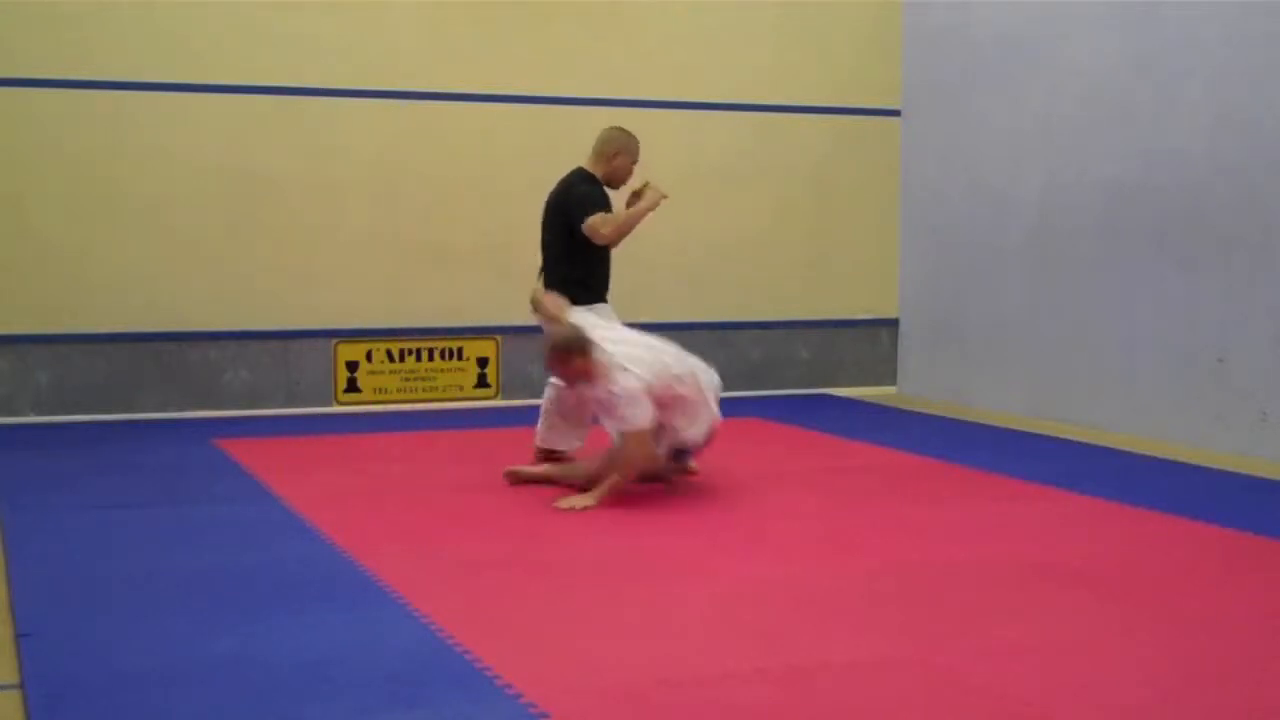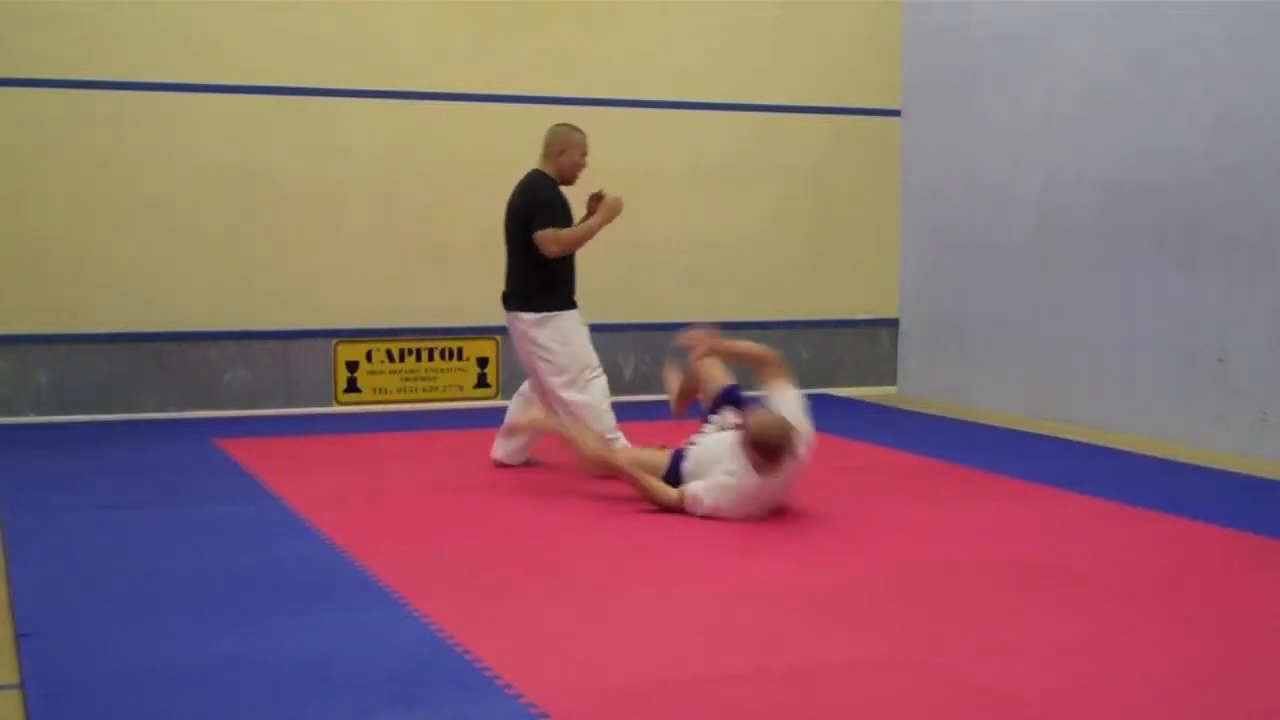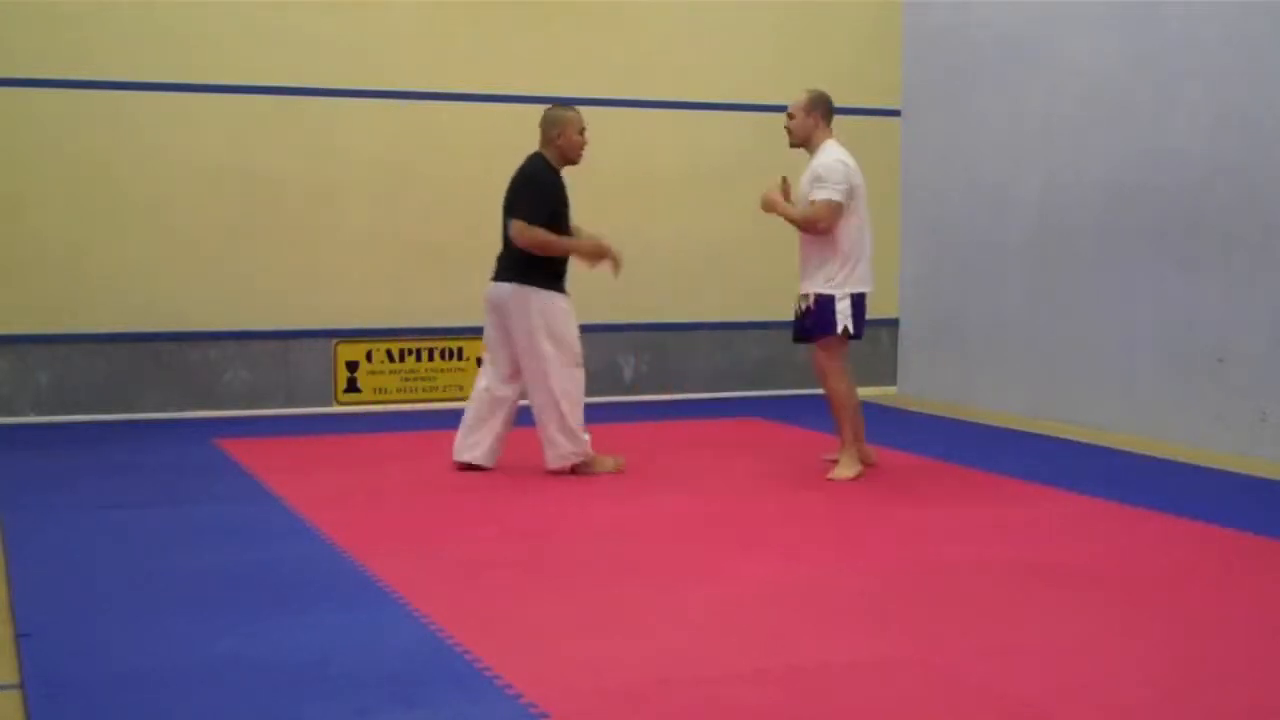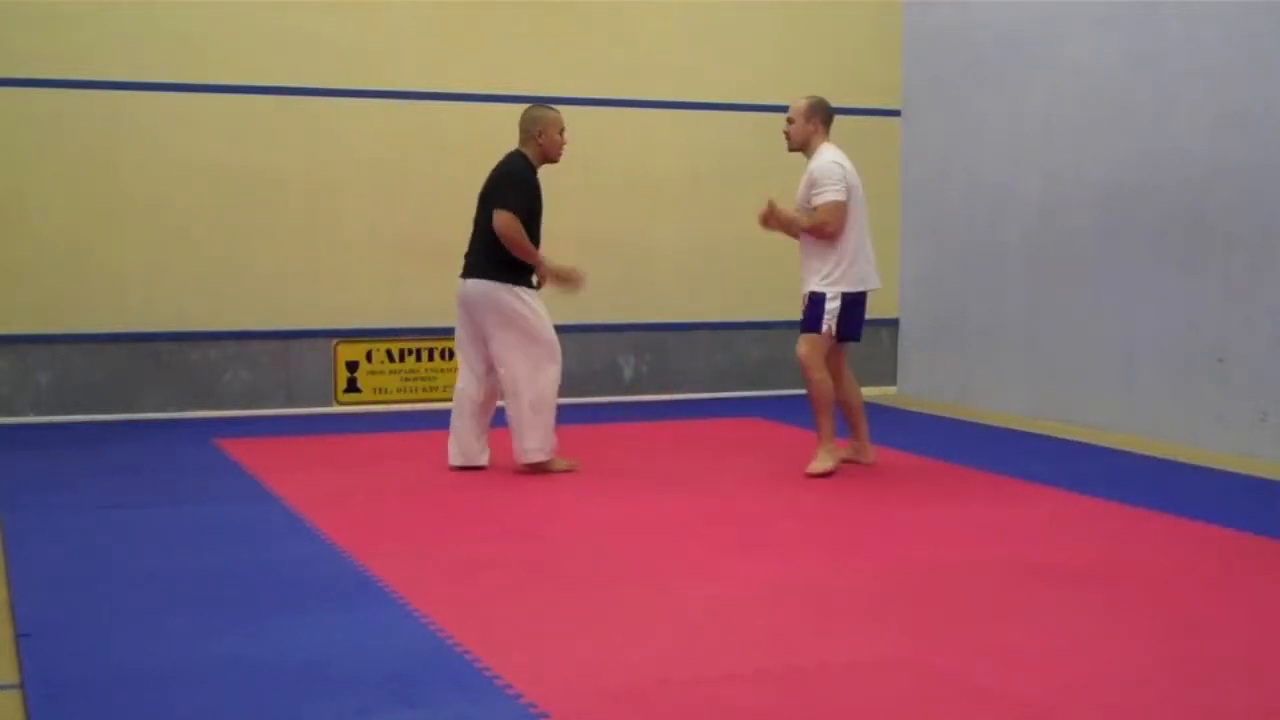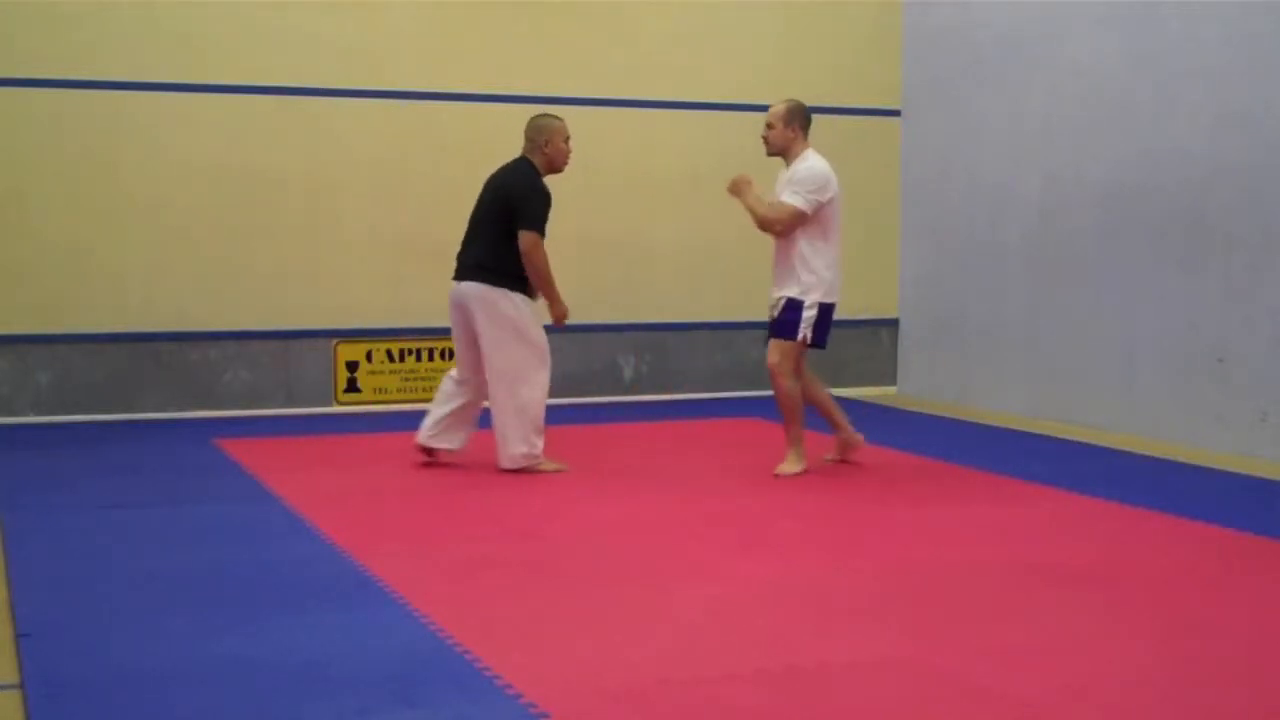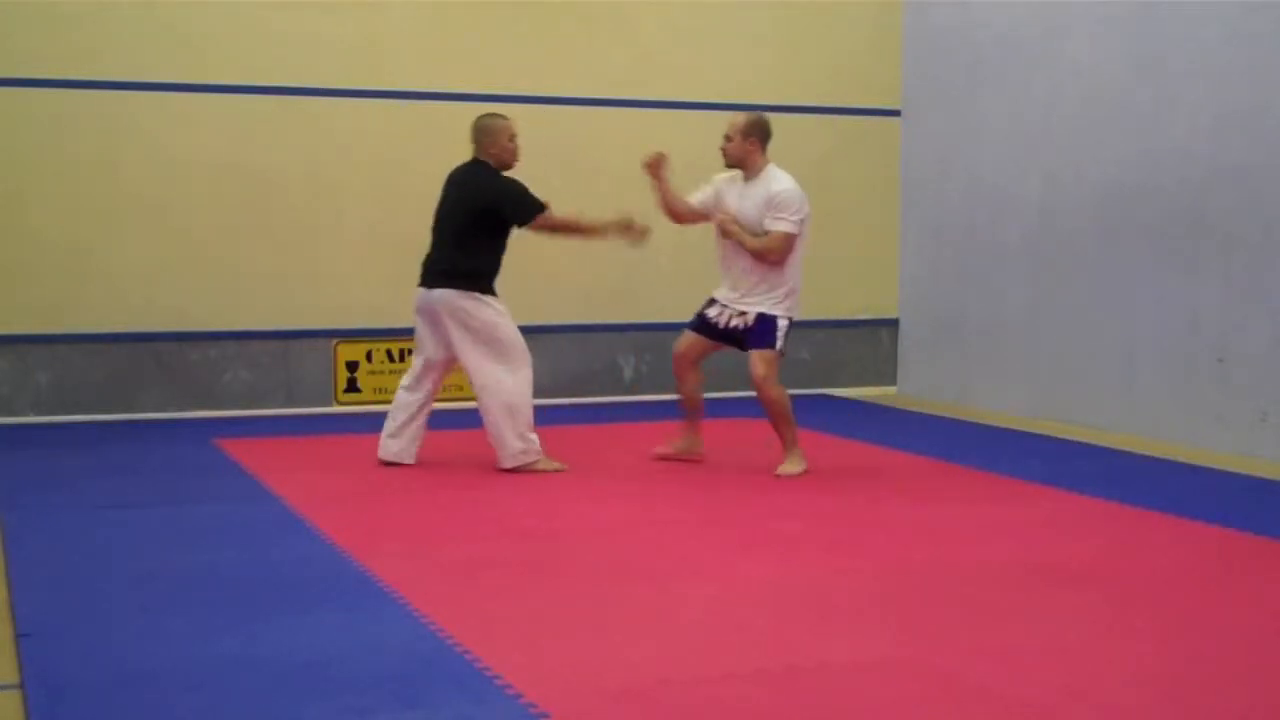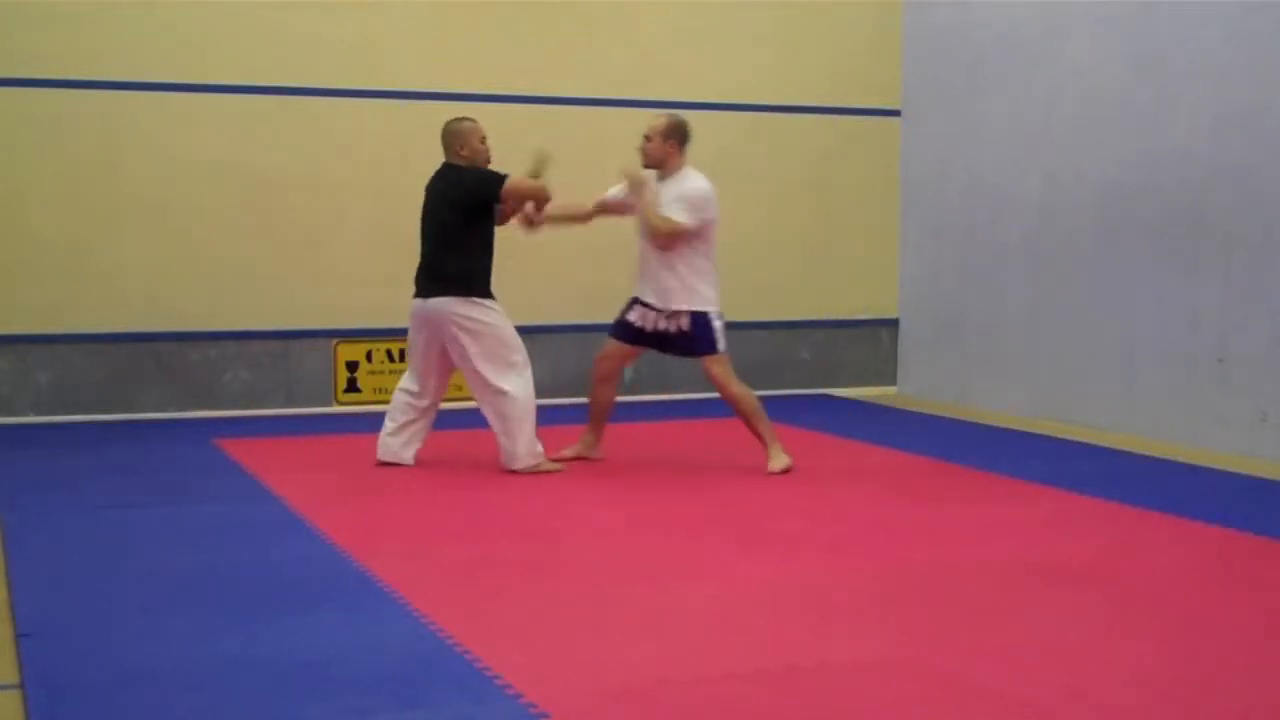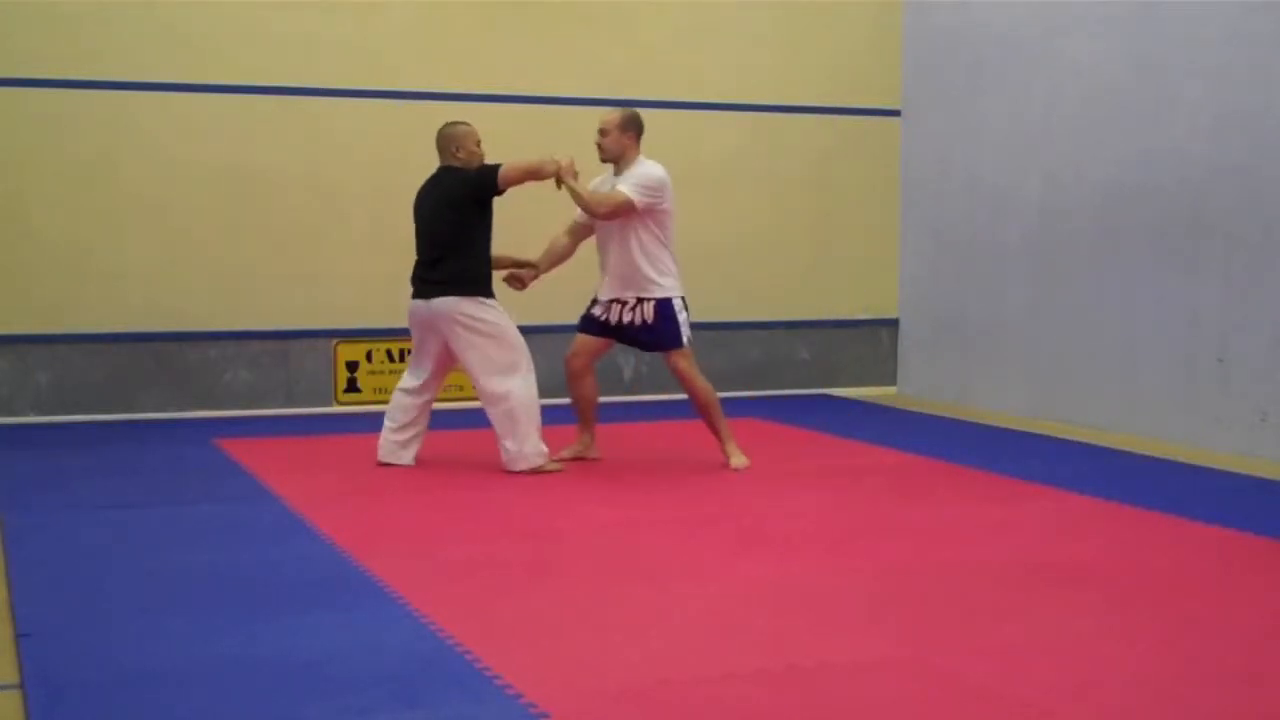
dt=0.3s
person 1, frame 1
left shoulder: (579, 187)
right shoulder: (582, 191)
left elbow: (601, 237)
right elbow: (604, 233)
left wrist: (631, 210)
right wrist: (644, 207)
left hip: (569, 301)
right hip: (577, 304)
left ankle: (550, 445)
person 1, frame 2
left shoulder: (536, 189)
right shoulder: (542, 193)
right elbow: (553, 246)
left wrist: (589, 217)
right wrist: (601, 219)
left hip: (534, 306)
right hip: (543, 310)
left knee: (545, 384)
right knee: (582, 381)
left ankle: (508, 451)
person 1, frame 3
left shoulder: (539, 174)
right shoulder: (539, 176)
left elbow: (553, 232)
right elbow: (524, 236)
left wrist: (588, 244)
right wrist: (579, 248)
left hip: (507, 287)
right hip: (532, 290)
left knee: (501, 374)
right knee: (560, 372)
left ankle: (473, 450)
right ankle: (574, 455)
person 1, frame 4
left shoulder: (513, 170)
right shoulder: (519, 173)
right elbow: (504, 227)
left wrist: (552, 269)
right wrist: (540, 264)
left hip: (476, 283)
right hip: (501, 287)
left knee: (477, 372)
right knee: (538, 364)
left ankle: (466, 453)
right ankle: (536, 453)
person 1, frame 5
left shoulder: (508, 175)
right shoulder: (533, 187)
right elbow: (530, 250)
right wrist: (555, 302)
left hip: (465, 285)
right hip: (496, 291)
left knee: (472, 372)
right knee: (527, 368)
left ankle: (435, 438)
right ankle: (523, 454)
person 1, frame 6
left shoulder: (461, 179)
right shoulder: (498, 188)
right elbow: (553, 224)
right wrist: (613, 227)
left hip: (431, 291)
right hip: (465, 296)
left knee: (424, 373)
right knee: (509, 368)
left ankle: (394, 447)
right ankle: (521, 454)
person 1, frame 7
left shoulder: (443, 183)
right shoulder: (472, 181)
left elbow: (494, 216)
right elbow: (532, 191)
left wrist: (525, 200)
right wrist: (539, 194)
left hip: (428, 299)
right hip: (463, 302)
left knee: (422, 380)
right knee: (508, 371)
left ankle: (393, 448)
right ankle: (524, 455)
person 1, frame 8
left shoulder: (429, 191)
right shoulder: (469, 182)
right elbow: (530, 170)
left wrist: (509, 262)
right wrist: (559, 168)
left hip: (425, 302)
right hip: (464, 302)
left knee: (420, 378)
right knee: (511, 370)
left ankle: (394, 449)
right ankle: (526, 456)
person 2, frame 1
left shoulder: (622, 389)
right shoulder: (589, 332)
left elbow: (637, 457)
right elbow: (548, 301)
left wrist: (594, 496)
left hip: (689, 428)
person 2, frame 2
left shoulder: (733, 496)
right shoulder: (797, 432)
left elbow: (674, 499)
right elbow: (772, 361)
left wrist: (625, 472)
right wrist: (717, 343)
left hip: (698, 469)
left knee: (619, 458)
right knee: (703, 357)
right ankle: (684, 388)
person 2, frame 3
left shoulder: (830, 162)
right shoulder: (824, 162)
left elbow: (820, 222)
left wrist: (779, 207)
right wrist: (787, 205)
left hip: (836, 286)
right hip: (824, 284)
left knee: (829, 365)
right knee: (833, 365)
left ankle: (851, 455)
right ankle: (859, 447)
person 2, frame 4
left shoulder: (826, 165)
right shoulder: (823, 165)
left elbow: (829, 226)
left wrist: (791, 219)
right wrist: (783, 221)
left hip: (837, 284)
right hip: (832, 283)
left knee: (809, 357)
right knee: (833, 364)
left ankle: (827, 448)
right ankle: (861, 446)
person 2, frame 5
left shoulder: (813, 171)
right shoulder: (790, 172)
left elbow: (779, 225)
left wrist: (748, 195)
right wrist: (755, 203)
left hip: (809, 291)
right hip: (789, 288)
left knee: (778, 364)
right knee: (793, 370)
left ankle: (797, 451)
right ankle: (846, 435)
person 2, frame 6
left shoulder: (783, 191)
right shoulder: (725, 184)
left elbow: (774, 253)
right elbow: (679, 214)
left wrist: (733, 229)
right wrist: (658, 177)
left hip: (769, 305)
right hip: (730, 298)
left knee: (762, 377)
right knee: (683, 354)
left ankle: (794, 452)
right ankle: (690, 441)
person 2, frame 7
left shoulder: (696, 189)
right shoulder: (644, 183)
left elbow: (663, 238)
right elbow: (592, 210)
left wrist: (643, 197)
right wrist: (545, 215)
left hip: (694, 305)
right hip: (651, 300)
left knee: (722, 378)
right knee: (605, 364)
left ankle: (773, 449)
right ankle: (591, 443)
person 2, frame 8
left shoulder: (651, 176)
right shoulder: (602, 184)
left elbow: (603, 209)
right elbow: (571, 236)
left wrist: (568, 182)
right wrist: (533, 271)
left hip: (657, 295)
right hip: (614, 295)
left knee: (685, 371)
right knee: (577, 361)
left ankle: (729, 446)
right ankle: (586, 442)
